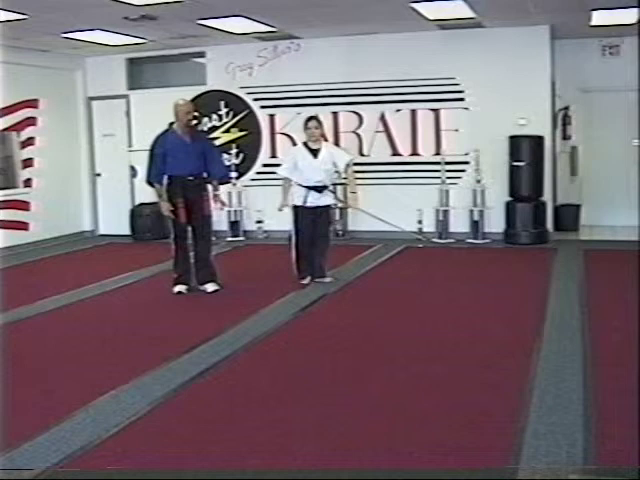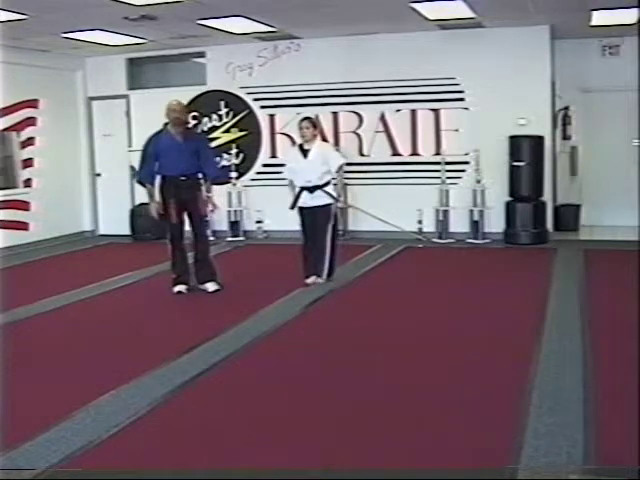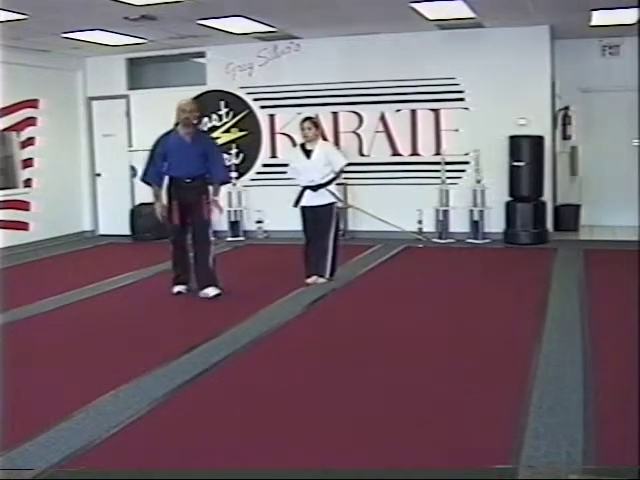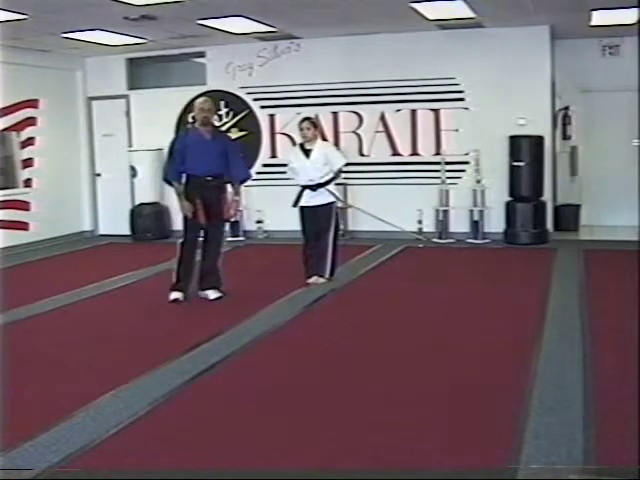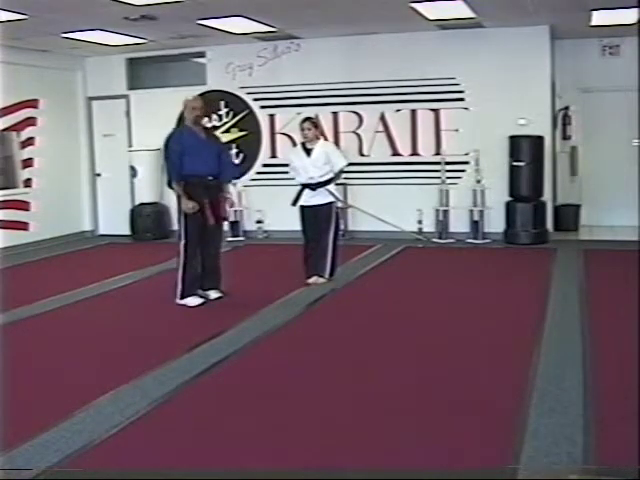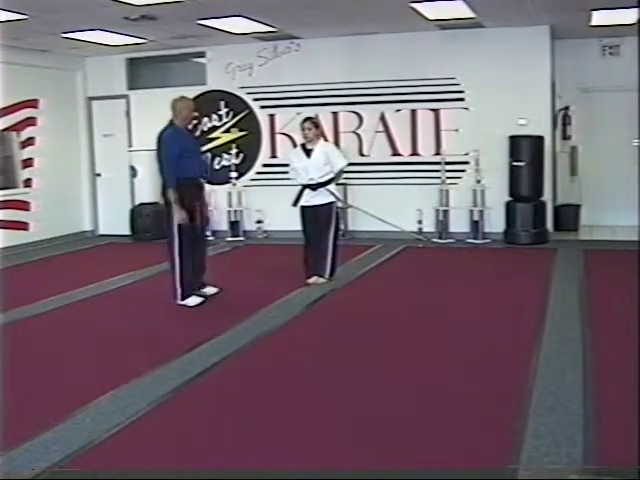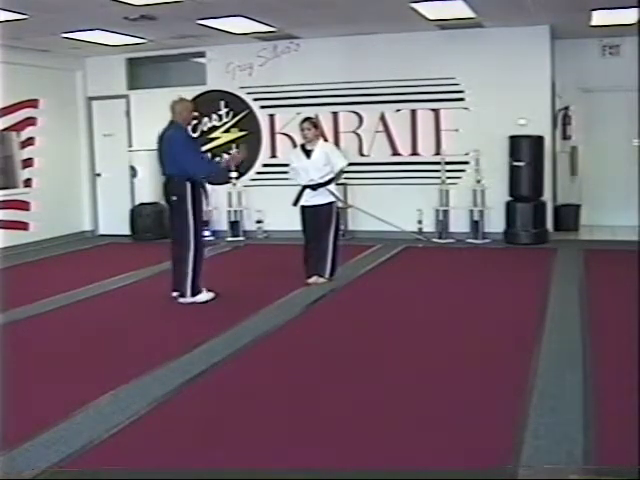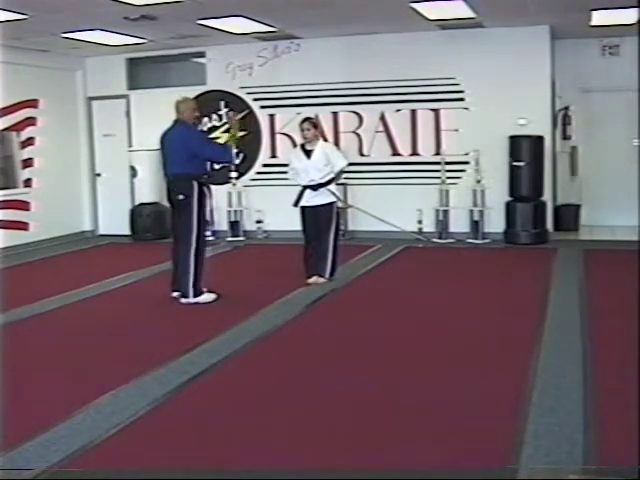
dt=0.7s
person 1, frame 1
left shoulder: (201, 139)
right shoulder: (164, 140)
left elbow: (213, 166)
right elbow: (157, 173)
left wrist: (216, 192)
right wrist: (162, 199)
left hip: (199, 187)
right hip: (176, 189)
left knee: (203, 234)
right knee: (180, 236)
left ankle: (206, 279)
right ankle: (181, 280)
person 1, frame 2
left shoulder: (196, 139)
right shoulder: (157, 140)
left elbow: (207, 167)
right elbow: (148, 172)
left wrist: (208, 194)
right wrist: (152, 200)
left hip: (193, 187)
right hip: (170, 189)
left knee: (200, 233)
right knee: (175, 236)
left ankle: (206, 278)
right ankle: (180, 280)
person 1, frame 3
left shoulder: (205, 140)
right shoulder: (166, 140)
left elbow: (216, 170)
right elbow: (156, 172)
left wrist: (214, 196)
right wrist: (158, 201)
left hip: (199, 190)
right hip: (176, 190)
left knee: (202, 237)
right knee: (178, 237)
left ankle: (207, 284)
right ankle: (181, 280)
person 1, frame 4
left shoulder: (223, 140)
right shoulder: (184, 138)
left elbow: (235, 169)
right elbow: (175, 171)
left wrist: (236, 197)
right wrist: (182, 199)
left hip: (217, 191)
right hip: (194, 190)
left knee: (214, 240)
right knee: (189, 239)
left ankle: (208, 285)
right ankle: (179, 287)
person 1, frame 5
left shoulder: (210, 137)
right shoulder: (177, 137)
left elbow: (223, 166)
right elbow: (174, 172)
left wrist: (224, 192)
right wrist: (183, 198)
left hip: (213, 191)
right hip: (192, 191)
left knee: (212, 242)
right knee: (190, 243)
left ankle: (209, 286)
right ankle: (185, 293)
person 1, frame 6
left shoulder: (188, 135)
right shoulder: (169, 136)
right elbow: (169, 174)
left wrist: (200, 195)
right wrist: (176, 206)
left hip: (195, 190)
right hip: (180, 193)
left knee: (198, 240)
right knee: (181, 244)
left ankle: (196, 284)
right ankle: (183, 293)
person 1, frame 7
left shoulder: (167, 134)
right shoulder: (180, 136)
right elbow: (198, 164)
right wrist: (230, 161)
left hip: (173, 186)
right hip: (185, 188)
left knee: (180, 238)
right knee: (192, 241)
left ankle: (180, 286)
right ankle: (189, 291)
person 1, frame 8
left shoulder: (168, 134)
right shoulder: (190, 133)
right elbow: (220, 153)
left hip: (175, 187)
right hip: (190, 187)
left knee: (181, 238)
right knee: (192, 240)
left ankle: (179, 286)
right ankle: (190, 292)
person 2, frame 1
left shoulder: (331, 150)
right shoulder: (296, 151)
left elbow: (348, 170)
right elbow: (287, 177)
left wrist: (352, 192)
right wrist: (285, 199)
left hip: (324, 199)
right hip: (303, 199)
left knee: (321, 237)
right knee: (303, 237)
left ankle: (319, 273)
right ankle: (305, 273)
person 2, frame 2
left shoulder: (325, 148)
right shoulder: (294, 152)
left elbow: (338, 171)
right elbow: (291, 178)
left wrist: (338, 197)
right wrist: (295, 197)
left hip: (323, 197)
right hip: (305, 199)
left knee: (324, 236)
right knee: (309, 237)
left ankle: (323, 273)
right ankle: (311, 272)
person 2, frame 3
left shoulder: (327, 148)
right shoulder: (296, 152)
left elbow: (339, 169)
right elbow: (295, 174)
left wrist: (326, 182)
right wrist: (307, 183)
left hip: (326, 197)
right hip: (307, 198)
left knee: (326, 236)
right knee: (310, 237)
left ankle: (323, 272)
right ankle: (312, 272)
person 2, frame 4
left shoulder: (326, 147)
right shoulder: (295, 152)
left elbow: (338, 169)
left wrist: (326, 183)
right wrist: (305, 183)
left hip: (325, 196)
right hip: (306, 197)
left knee: (326, 235)
right knee: (310, 237)
left ankle: (323, 272)
right ankle: (312, 272)
person 2, frame 5
left shoulder: (327, 147)
right shoulder: (296, 152)
left elbow: (339, 169)
left wrist: (328, 182)
right wrist: (305, 183)
left hip: (325, 195)
right hip: (306, 197)
left knee: (325, 236)
right knee: (310, 236)
left ankle: (323, 272)
right ankle: (312, 272)
person 2, frame 6
left shoulder: (327, 148)
right shoulder: (297, 152)
left elbow: (340, 168)
right elbow: (295, 173)
left wrist: (329, 183)
right wrist: (306, 184)
left hip: (325, 196)
right hip: (307, 197)
left knee: (325, 236)
right knee: (310, 237)
left ankle: (323, 272)
right ankle: (312, 272)
person 2, frame 7
left shoulder: (327, 148)
right shoulder: (296, 152)
left elbow: (340, 168)
right elbow: (294, 173)
left wrist: (329, 183)
right wrist: (305, 184)
left hip: (325, 196)
right hip: (307, 197)
left knee: (326, 236)
right knee: (310, 237)
left ankle: (323, 272)
right ankle: (313, 272)
person 2, frame 8
left shoulder: (327, 148)
right shoulder: (296, 153)
left elbow: (340, 168)
right elbow: (294, 173)
left wrist: (330, 183)
right wrist: (305, 183)
left hip: (326, 196)
right hip: (307, 197)
left knee: (326, 236)
right knee: (310, 237)
left ankle: (323, 272)
right ankle: (313, 272)
